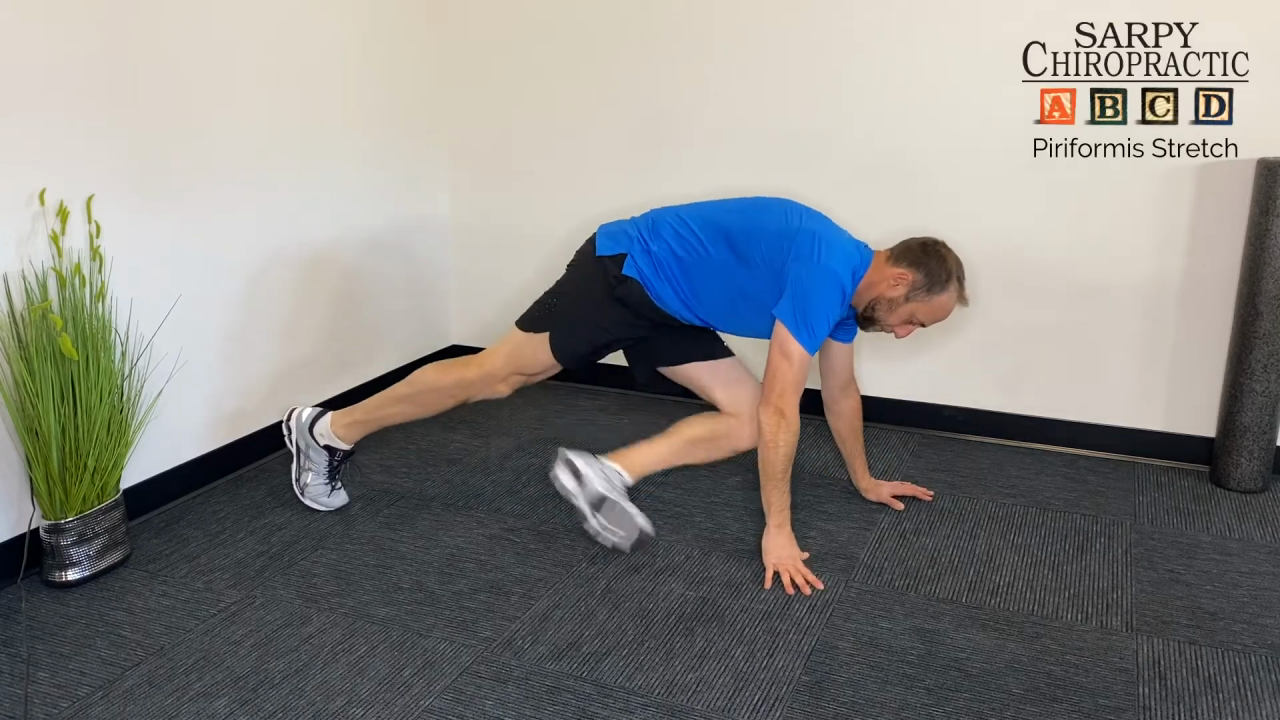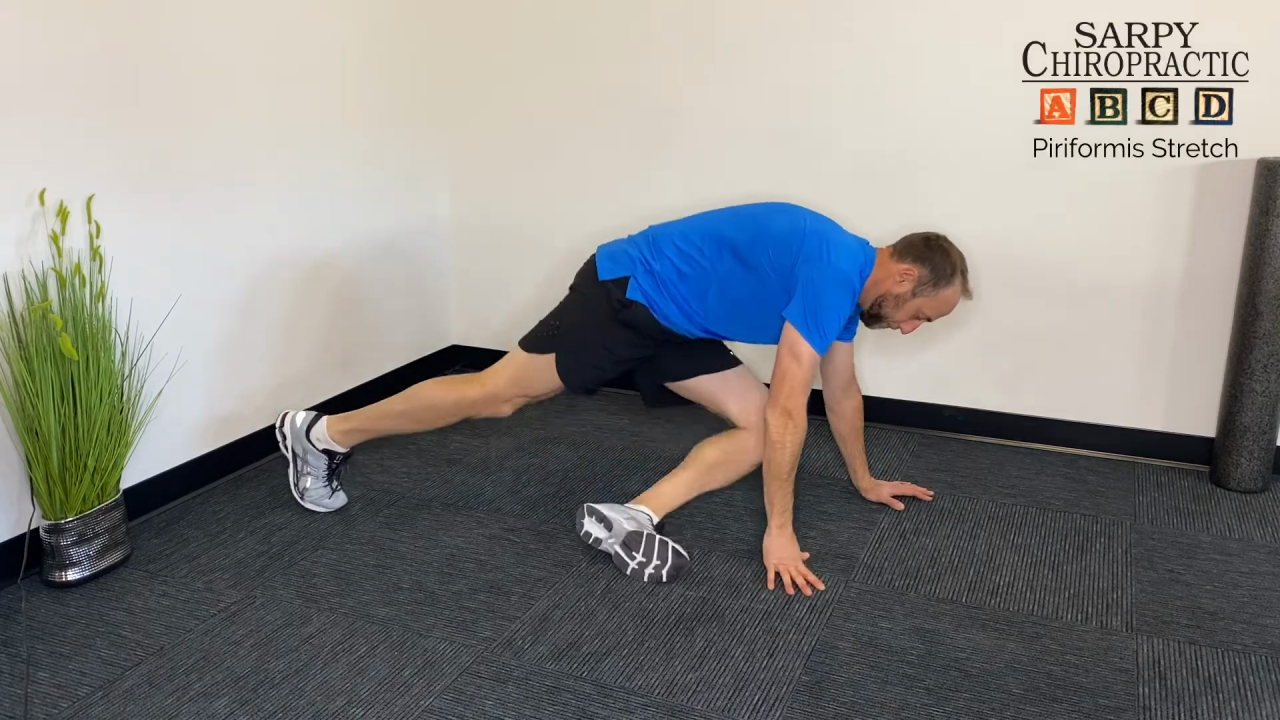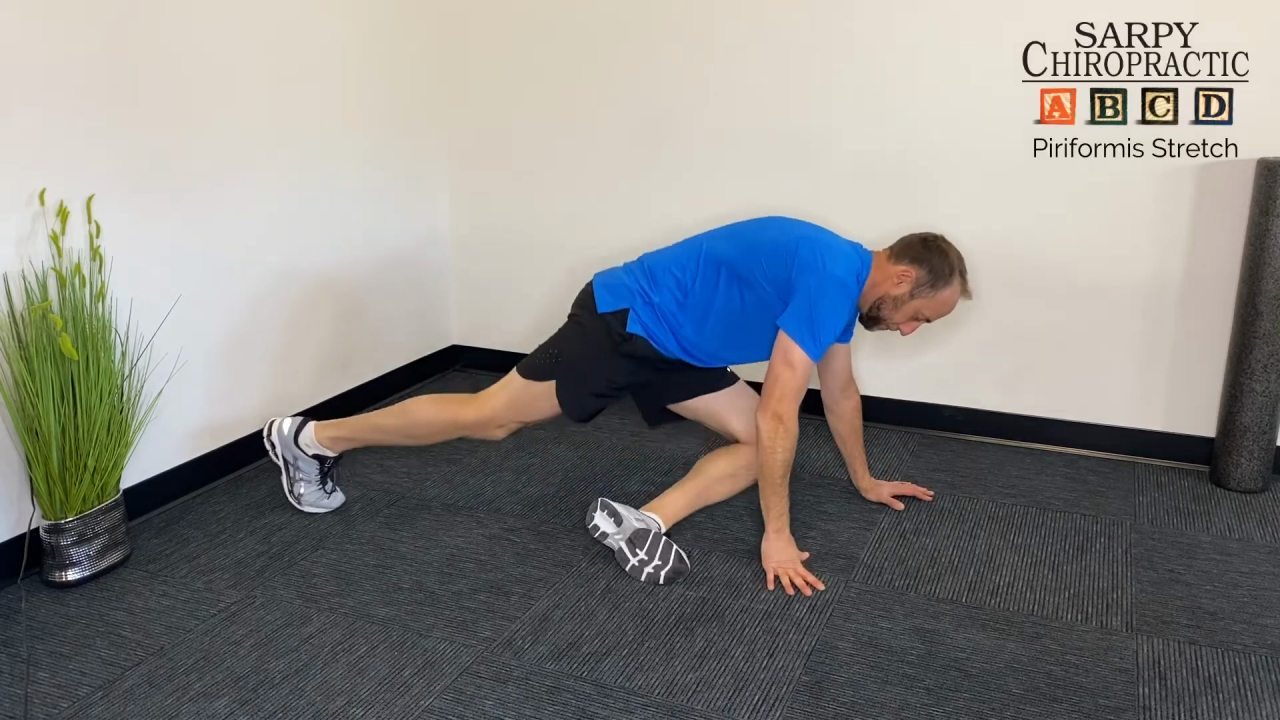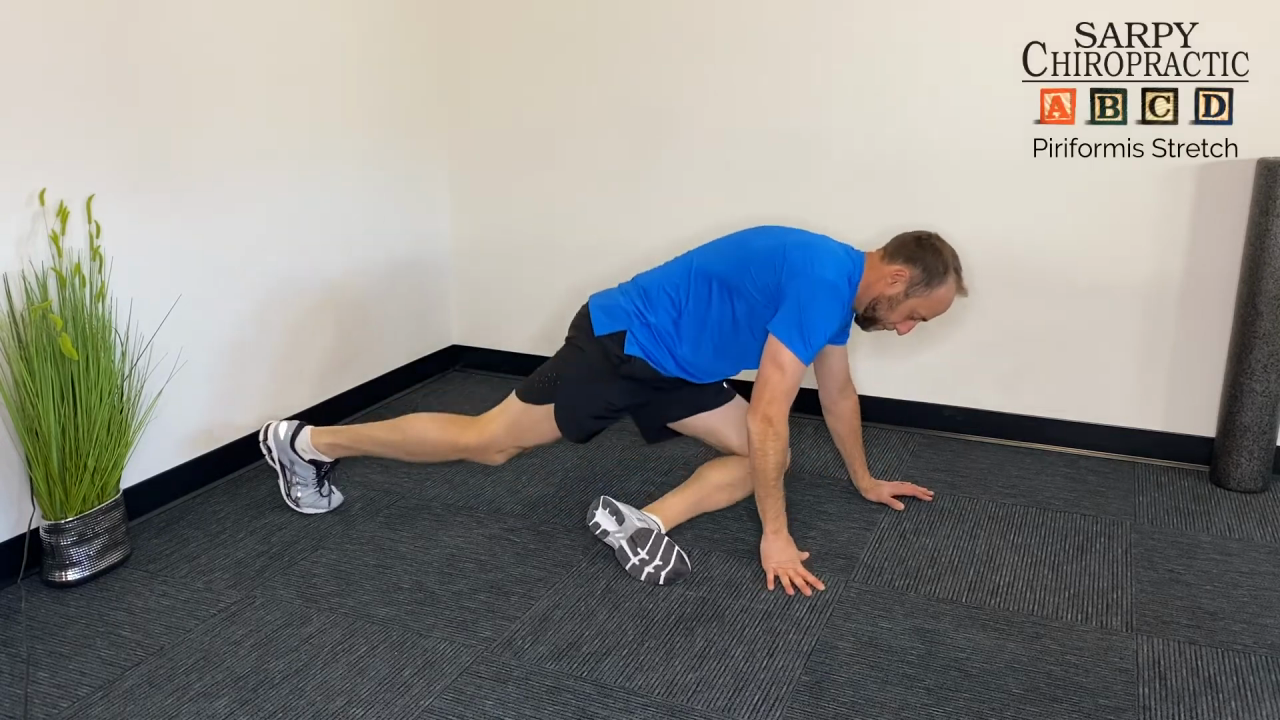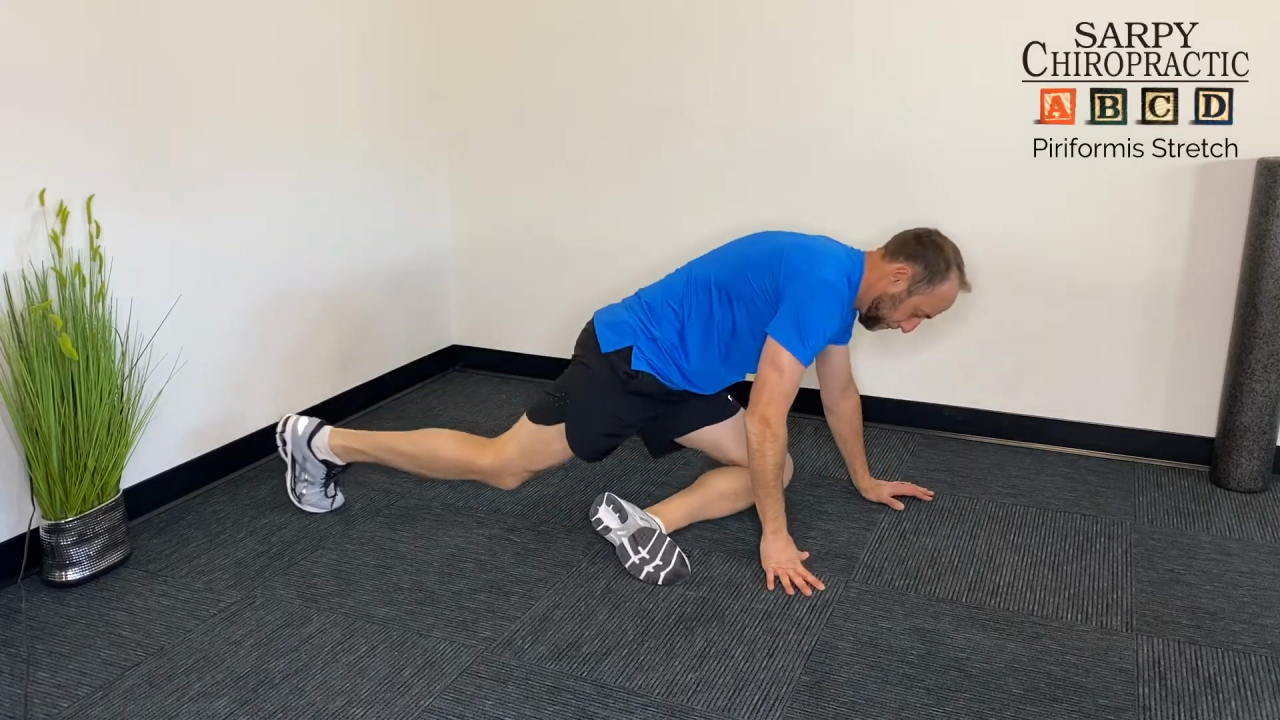
dt=0.2s
person 1, frame 1
left shoulder: (850, 282)
right shoulder: (828, 271)
left elbow: (840, 388)
right elbow: (783, 410)
left wrist: (864, 480)
right wrist: (778, 531)
left hip: (665, 304)
right hip: (625, 270)
left knee: (745, 418)
right knee: (496, 375)
left ankle: (605, 475)
right ankle: (326, 432)
person 1, frame 2
left shoulder: (850, 279)
right shoulder: (836, 272)
left elbow: (840, 389)
right elbow: (791, 411)
left wrist: (864, 480)
right wrist: (779, 531)
left hip: (671, 318)
right hip: (628, 291)
left knee: (757, 427)
right knee: (495, 394)
left ankle: (634, 518)
right ankle: (322, 435)
person 1, frame 3
left shoulder: (845, 281)
right shoulder: (832, 280)
left elbow: (840, 391)
right elbow: (778, 415)
left wrist: (864, 480)
right wrist: (777, 535)
left hip: (669, 343)
right hip: (626, 320)
left knee: (761, 448)
right knee: (490, 417)
left ankle: (642, 522)
right ankle: (309, 439)
person 1, frame 4
left shoulder: (840, 284)
right shoulder: (824, 282)
left elbow: (838, 392)
right elbow: (767, 417)
left wrist: (865, 480)
right wrist: (775, 535)
left hip: (668, 362)
right hip: (621, 340)
left knee: (769, 461)
right knee: (488, 441)
left ankle: (642, 523)
right ankle: (306, 443)
person 1, frame 5
left shoulder: (843, 285)
right shoulder: (823, 284)
left elbow: (840, 392)
right elbow: (767, 418)
left wrist: (865, 481)
right wrist: (775, 535)
left hip: (673, 375)
right hip: (627, 357)
left knee: (773, 471)
right knee: (501, 465)
left ankle: (646, 523)
right ankle: (322, 442)
